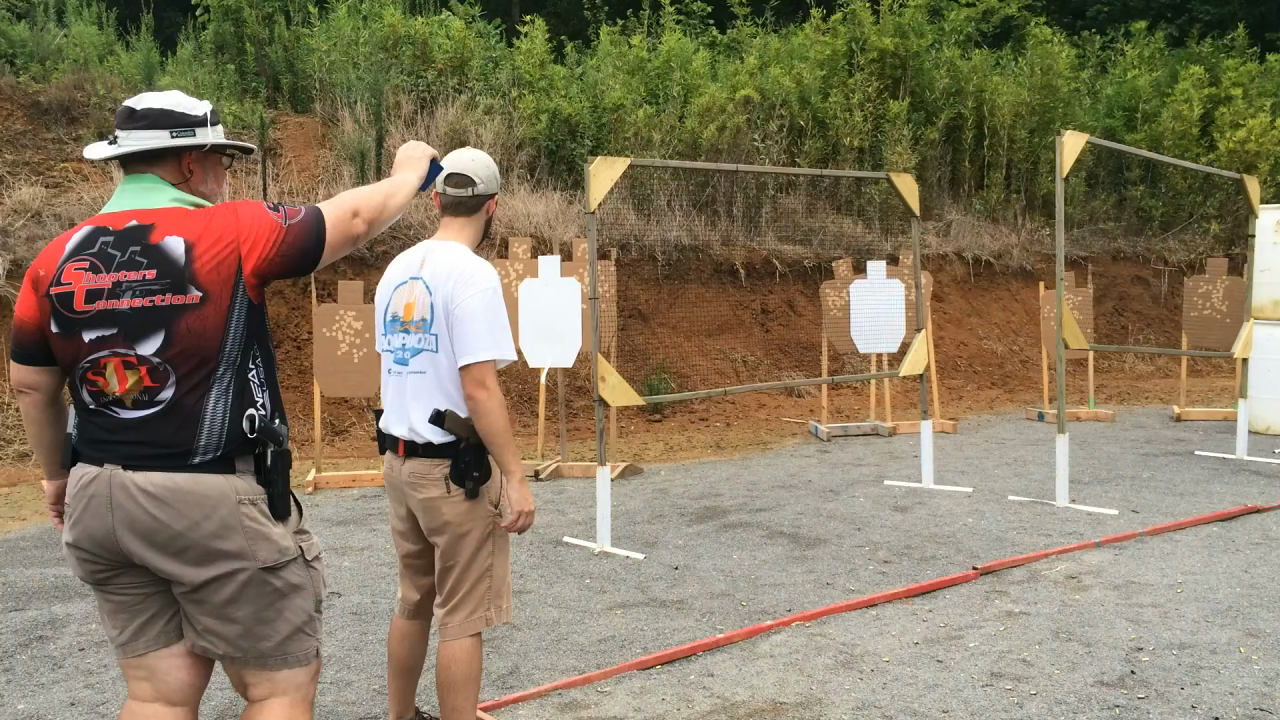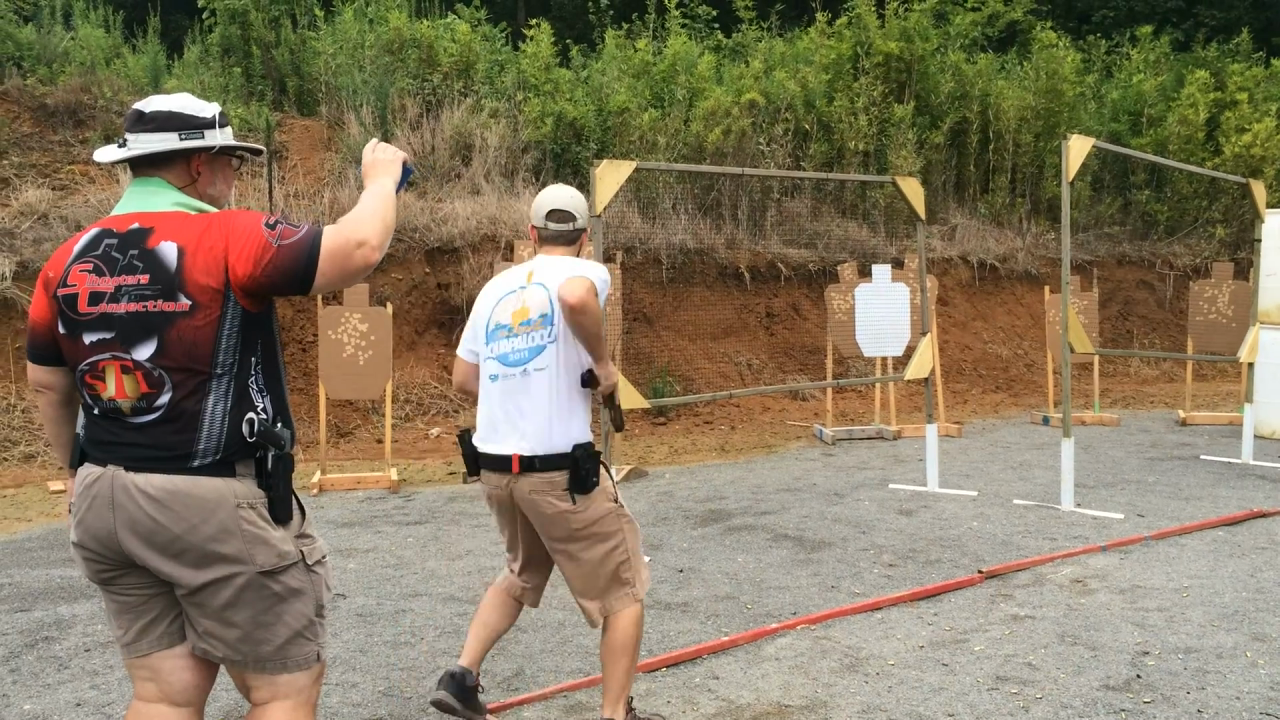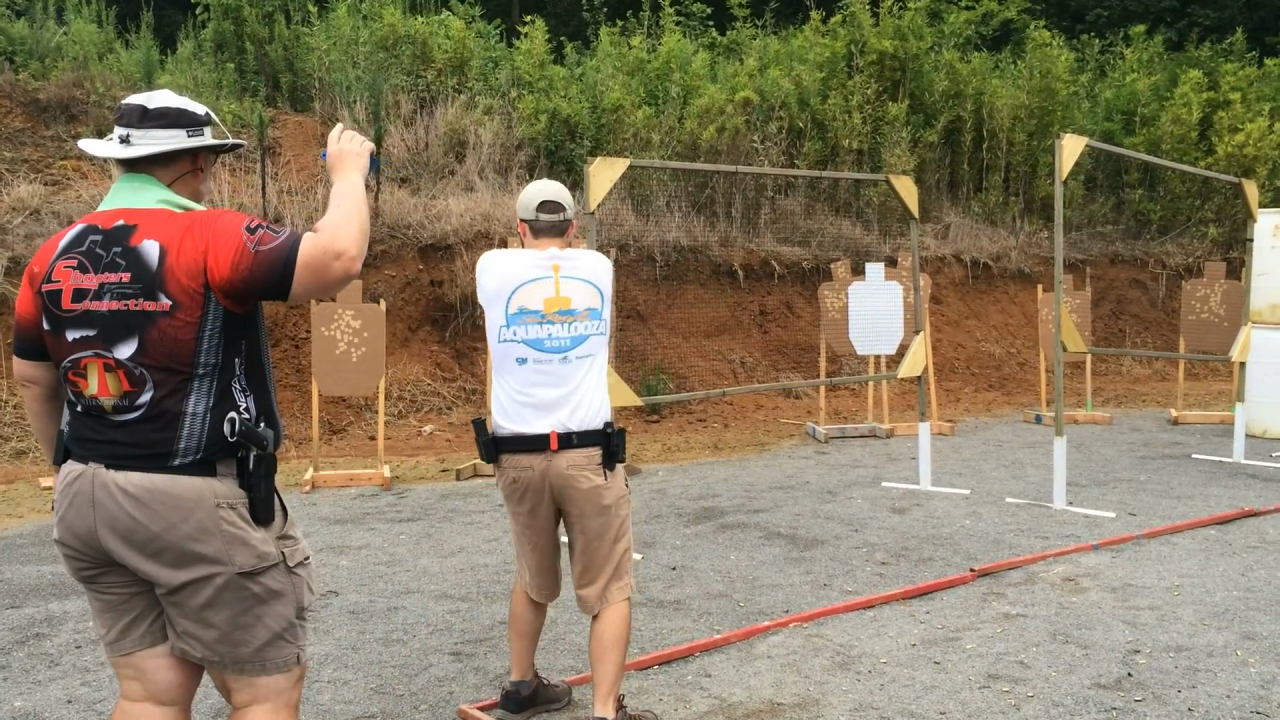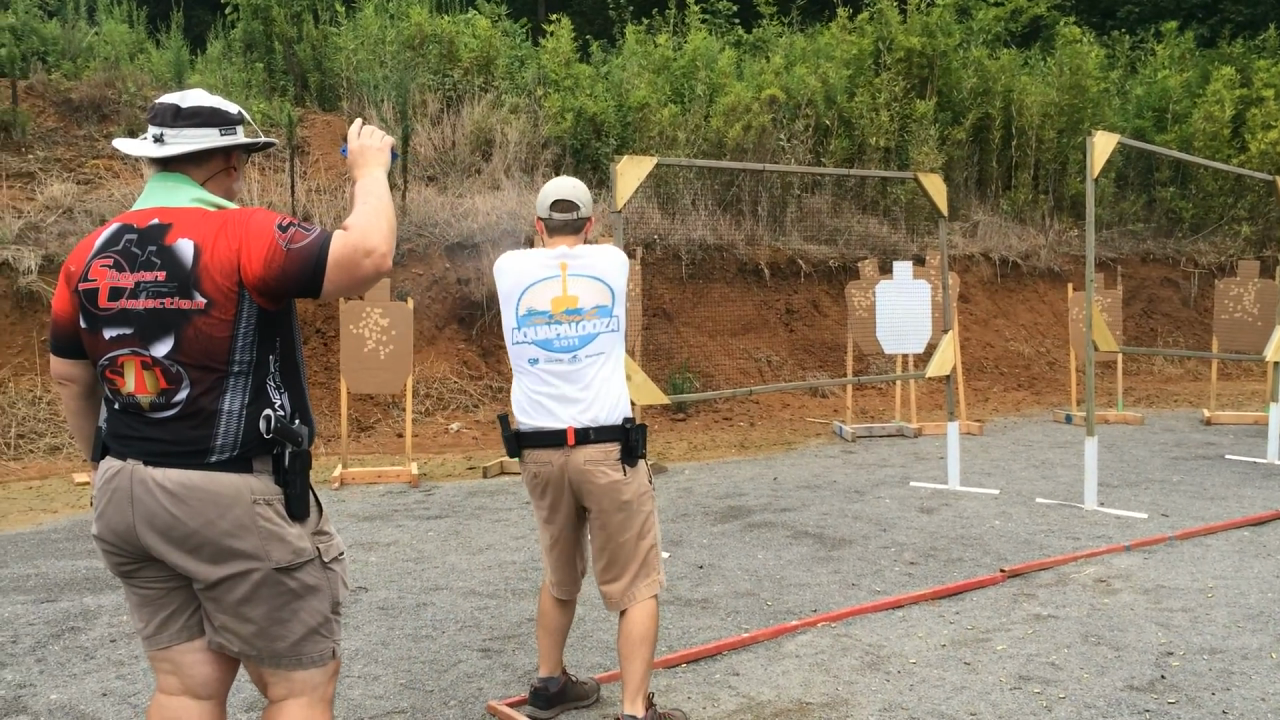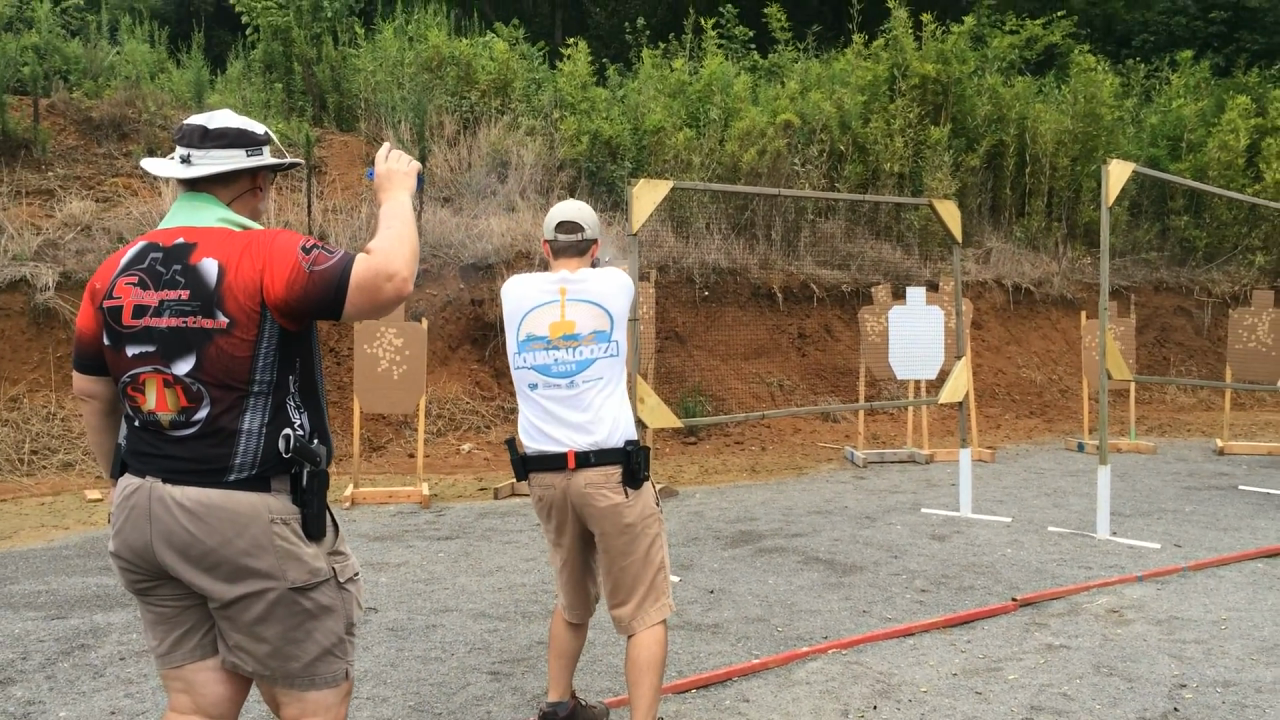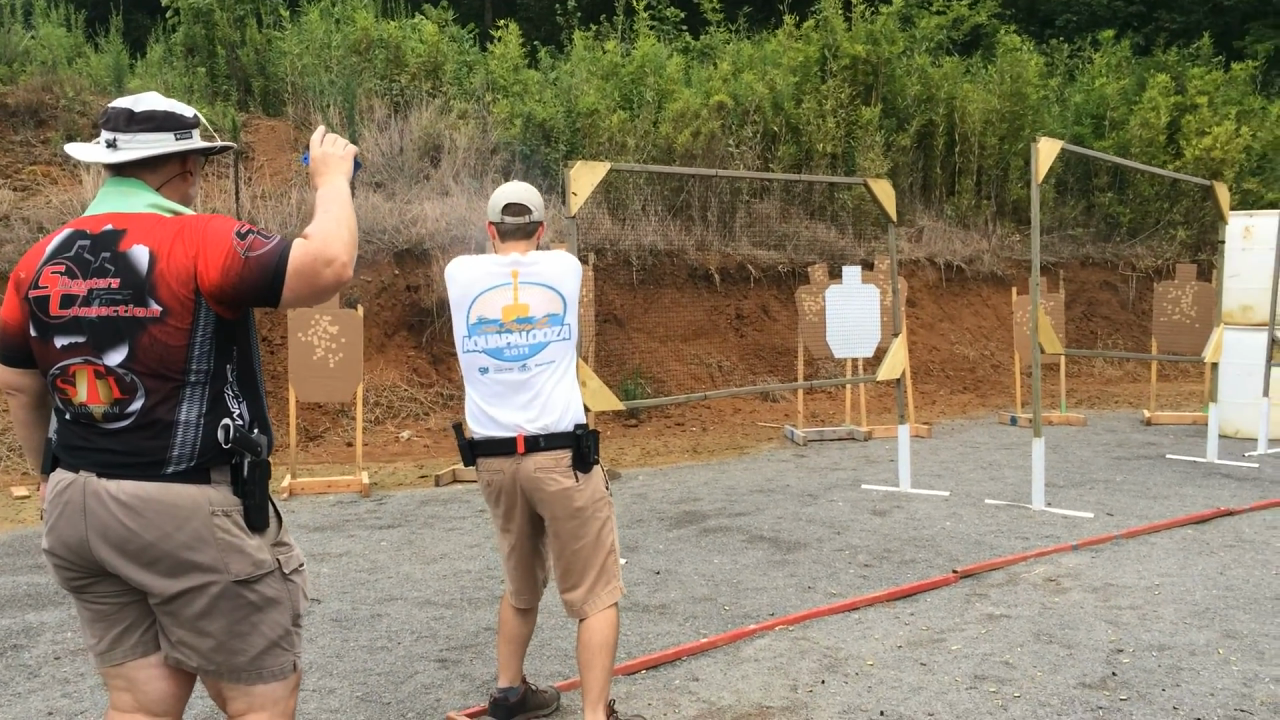
dt=0.7s
person 1, frame 1
left shoulder: (57, 259)
right shoulder: (231, 233)
left elbow: (30, 386)
right elbow: (355, 217)
left wrist: (59, 476)
right wrist: (409, 172)
left hip: (99, 500)
right hip: (212, 500)
person 1, frame 2
left shoulder: (68, 259)
right shoulder: (229, 240)
left elbow: (47, 384)
right elbow: (359, 248)
left wrist: (78, 471)
right wrist: (382, 179)
left hip: (108, 501)
right hip: (217, 502)
person 1, frame 3
left shoulder: (53, 255)
right shoulder: (211, 238)
left elbow: (32, 380)
right elbow: (338, 259)
right wrist: (349, 174)
left hip: (87, 499)
right hip: (197, 501)
person 1, frame 4
left shoulder: (90, 253)
right shoulder: (245, 235)
left elbow: (70, 379)
right elbow: (369, 255)
right wrist: (370, 170)
left hip: (126, 496)
right hip: (234, 498)
person 1, frame 5
left shoulder: (116, 269)
right shoulder: (268, 257)
left elbow: (91, 394)
right elbow: (389, 279)
left wrist: (128, 486)
right wrist: (395, 195)
left hip: (143, 514)
right hip: (250, 516)
person 1, frame 6
right shoulder: (202, 242)
right elbow: (329, 265)
left wrist: (58, 481)
right wrist: (331, 177)
left hip: (78, 511)
right hip: (191, 510)
person 2, frame 1
left shoulder: (398, 268)
right shoulder: (473, 274)
right elbow: (479, 387)
right wrist: (515, 476)
left hip: (400, 459)
right hip: (454, 467)
left knee: (414, 606)
right knee: (462, 620)
person 2, frame 2
left shoulder: (496, 286)
right shoulder: (588, 272)
left elbow: (463, 378)
right elbow: (576, 298)
right wrist: (603, 363)
left hip: (495, 470)
right hip: (560, 473)
left knee: (521, 578)
right knee: (624, 592)
left ankle: (462, 677)
person 2, frame 3
left shoulder: (493, 267)
right shoulder: (599, 268)
left hip: (518, 455)
right hip: (588, 452)
left knee: (533, 576)
right knee: (609, 588)
person 2, frame 4
left shoulder: (509, 268)
right shoulder: (613, 260)
left hip: (541, 451)
right hip: (607, 449)
left knee: (561, 573)
right knee: (636, 585)
person 2, frame 5
left shoulder: (515, 291)
right shoulder: (615, 284)
left hip: (545, 475)
right hip: (611, 471)
left knee: (573, 599)
right knee: (645, 610)
person 2, frame 6
left shoulder: (460, 273)
right shoulder: (564, 266)
left hip: (495, 460)
right hip: (561, 455)
left knee: (521, 584)
right knee: (596, 592)
